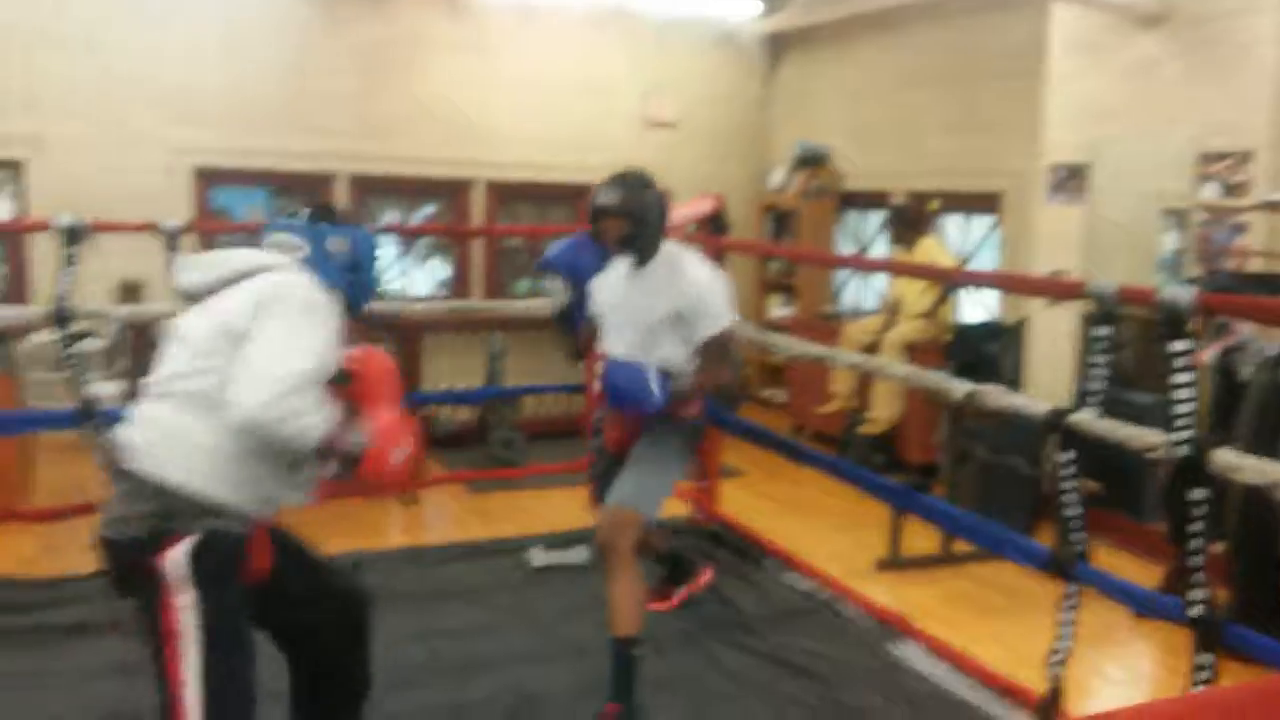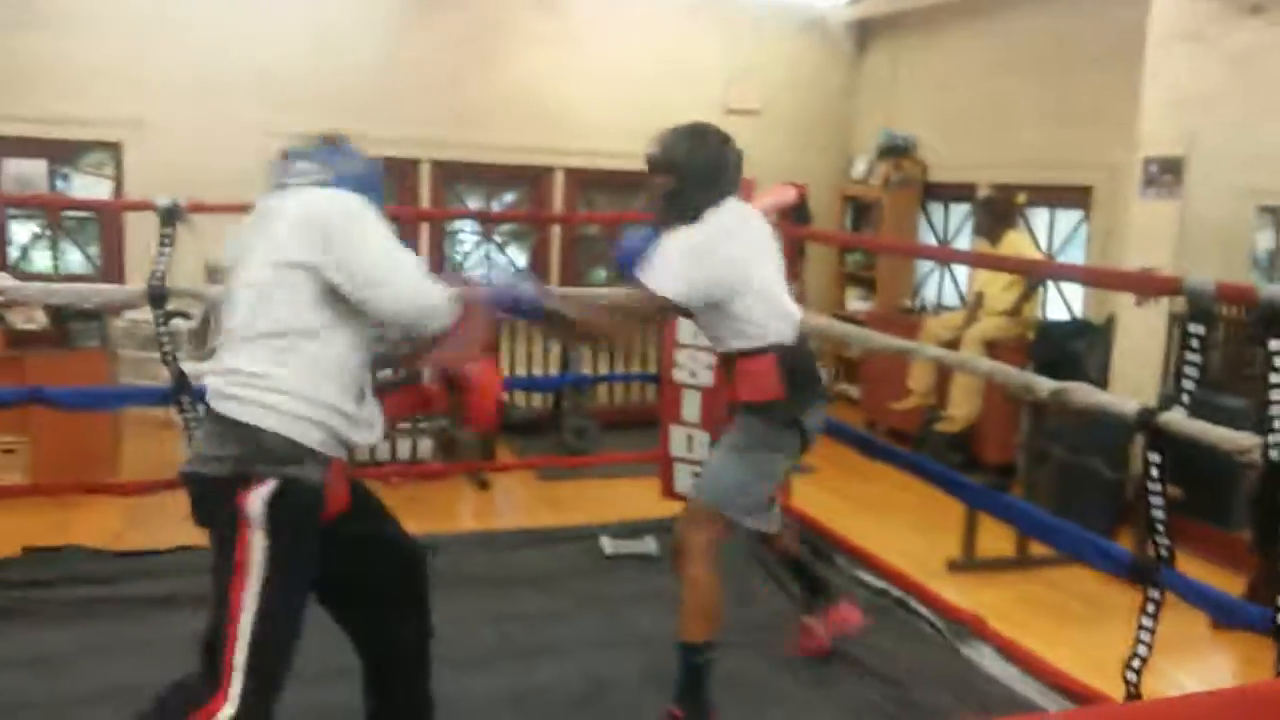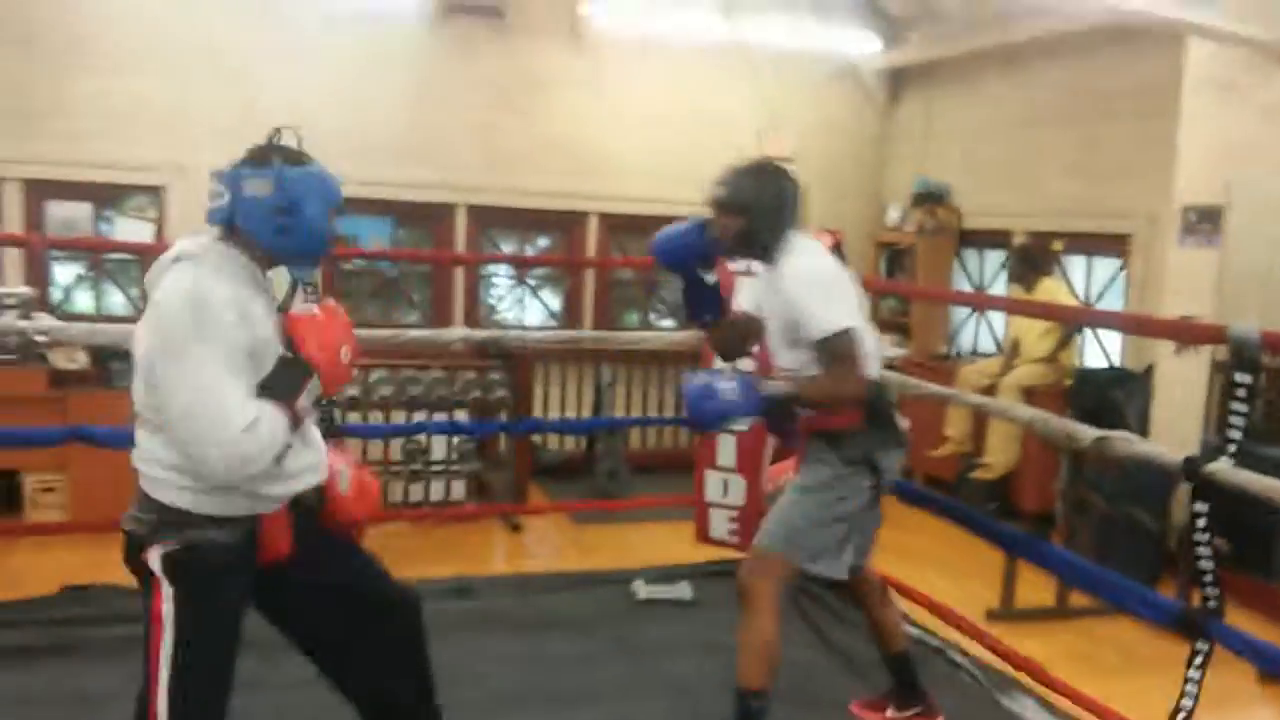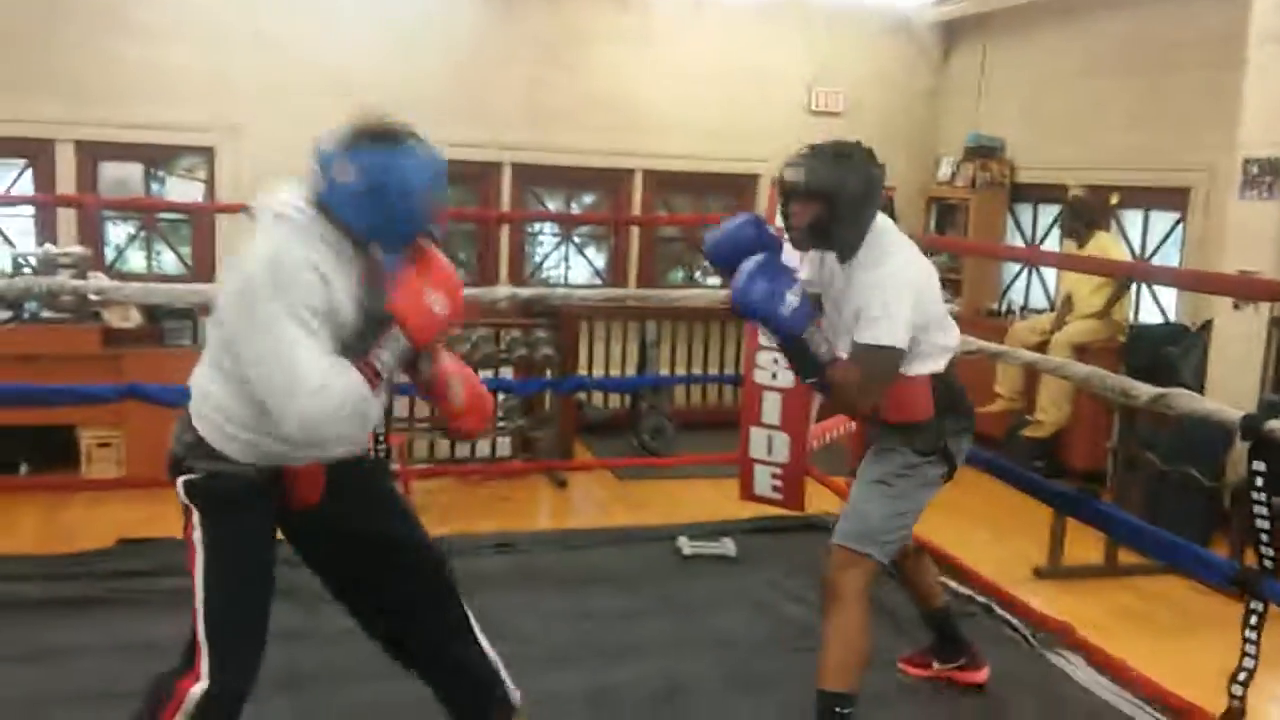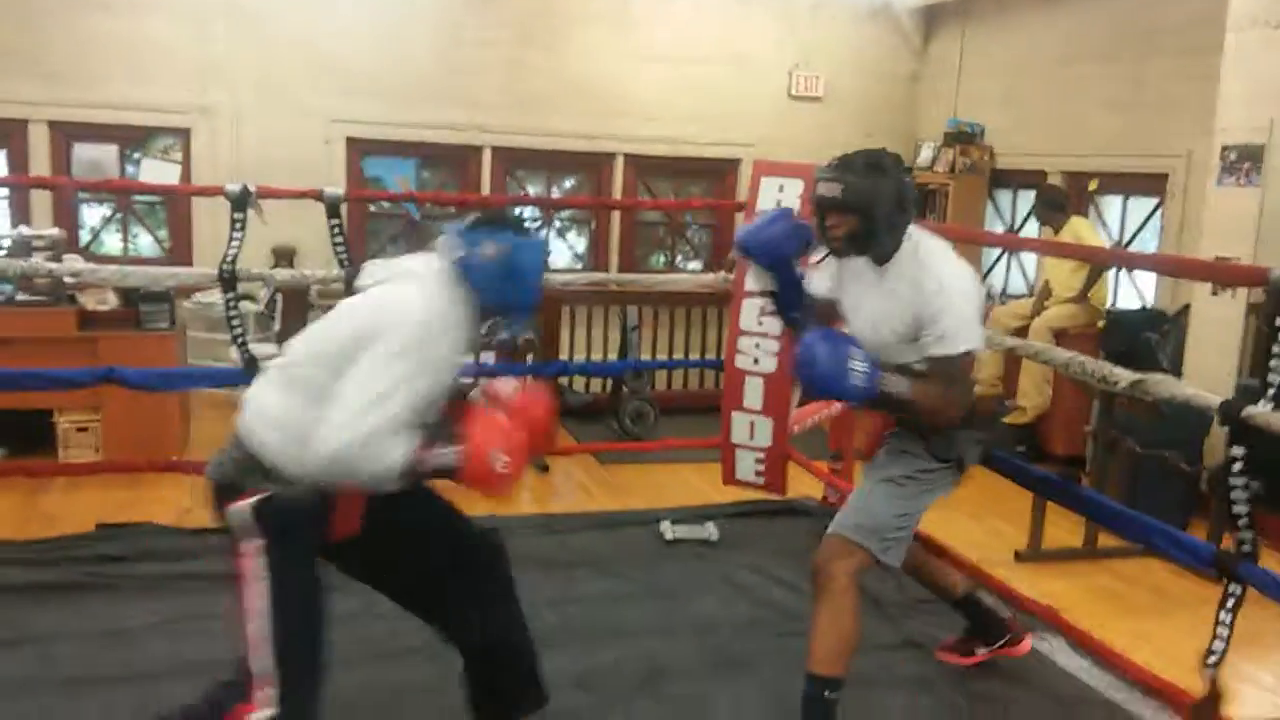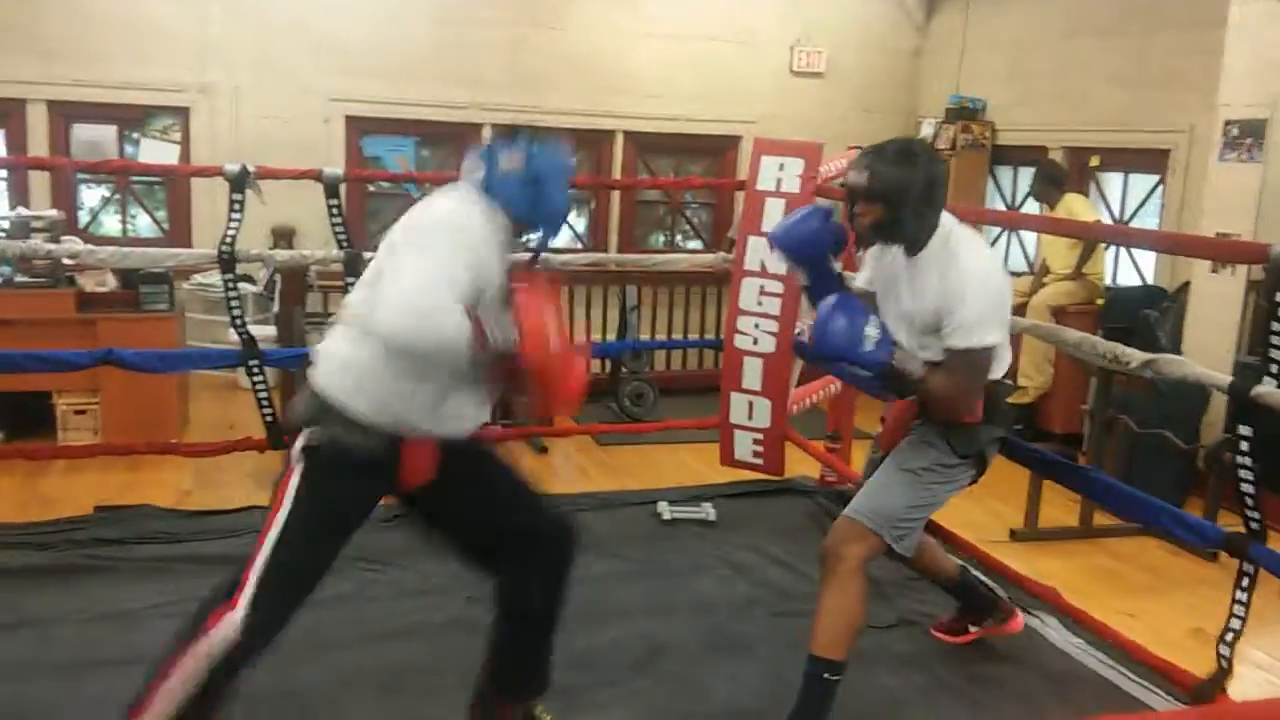
dt=0.3s
person 1, frame 1
left shoulder: (691, 277)
right shoulder: (609, 268)
left elbow: (720, 370)
left wrist: (671, 386)
left hip: (669, 419)
right hip: (623, 412)
left knee: (616, 537)
right knee: (621, 513)
person 1, frame 2
left shoulder: (707, 238)
right shoulder: (737, 219)
left elbow: (621, 324)
right wrist: (659, 266)
left hip: (774, 400)
right hip: (780, 386)
left knee: (695, 536)
right knee: (751, 505)
right ankle: (824, 604)
person 1, frame 3
left shoulder: (805, 275)
right shoulder: (778, 266)
left elbow: (853, 382)
right elbow: (735, 338)
left wrist: (765, 397)
right wrist: (693, 281)
left hip: (849, 444)
right hip: (849, 441)
left knee: (760, 579)
right knee: (852, 569)
person 1, frame 4
left shoulder: (890, 273)
right shoulder: (835, 246)
left elbow: (859, 401)
right elbow: (811, 307)
left wrist: (798, 330)
right wrist: (756, 277)
left hip: (919, 429)
right hip: (898, 419)
left knee: (846, 574)
right knee: (888, 534)
right ankle: (955, 651)
person 1, frame 5
left shoulder: (942, 280)
right shoulder: (847, 254)
left elbow: (951, 399)
right elbow: (815, 328)
left wrist: (875, 384)
right wrist: (781, 274)
left hip: (932, 435)
right hip: (894, 421)
left knee: (835, 564)
right knee: (886, 540)
right ankle: (994, 629)
person 1, frame 6
left shoulder: (971, 271)
right shoulder: (888, 242)
left elbow: (961, 393)
right elbow: (858, 313)
left wrist: (884, 358)
right wrist: (816, 270)
left hip: (953, 427)
right hip: (916, 411)
left knee: (845, 547)
right knee: (888, 528)
right ankle: (986, 608)
person 2, frame 1
left shoulder: (244, 293)
right shoulder: (301, 297)
right elbow: (263, 407)
right wrist: (353, 440)
left hip: (218, 518)
right hip: (177, 534)
left knee: (334, 613)
person 2, frame 2
left shoulder: (280, 229)
right shoulder: (332, 209)
right elbow: (409, 299)
right wrist: (464, 316)
left hip: (294, 461)
right hip: (262, 469)
left knee: (395, 575)
person 2, frame 3
left shoulder: (242, 279)
right shoulder: (193, 294)
right elbow: (228, 450)
left wrist: (321, 467)
right wrist: (304, 371)
left hip: (276, 516)
right hip: (196, 534)
left knee: (388, 624)
person 2, frame 4
left shoulder: (358, 244)
right shoulder: (282, 265)
right elbow: (323, 413)
left wrist: (436, 368)
right wrist: (400, 335)
left hip: (325, 458)
right hip: (235, 470)
left knee: (415, 576)
right knee: (220, 668)
person 2, frame 5
left shoulder: (436, 295)
right shoulder: (428, 313)
right elbow: (348, 444)
left wrist: (480, 416)
right wrist: (448, 454)
left hip: (339, 485)
right hip: (273, 485)
left knee: (475, 564)
person 2, frame 6
left shoulder: (484, 235)
right shoulder: (454, 224)
right elbow: (403, 320)
right wrist: (503, 331)
left hip: (432, 442)
right hip: (356, 436)
left knee: (545, 544)
right knee: (258, 608)
person 3, frame 1
left shoulder: (931, 247)
right shoulder: (900, 252)
left wrist: (932, 309)
right wrist: (890, 312)
left hip: (928, 320)
right hip: (903, 315)
left knee: (892, 339)
right knee: (851, 330)
left ankle: (883, 416)
right ankle: (845, 396)
person 3, frame 2
left shoulder: (1017, 241)
right shoulder: (982, 245)
left wrist: (1017, 307)
right wrist: (972, 310)
left hip: (1014, 317)
right hip: (984, 311)
left knee: (973, 335)
right knee: (931, 326)
left ankle: (960, 415)
right ankle: (921, 392)
person 3, frame 3
left shoulder: (1053, 288)
right shoulder: (1018, 292)
left wrist: (1053, 354)
right wrist: (1008, 359)
left hip: (1052, 364)
right hip: (1022, 358)
left knee: (1010, 383)
right knee: (968, 373)
left ankle: (998, 463)
right ankle: (959, 439)
person 3, frame 4
left shoulder: (1105, 242)
right shoulder: (1073, 249)
left wrist: (1104, 310)
right wrist: (1060, 314)
left hip: (1107, 320)
right hip: (1075, 315)
left knee: (1061, 340)
right knee: (1018, 330)
left ankle: (1049, 420)
right ankle: (1009, 396)
person 3, frame 5
left shoulder: (1079, 226)
right shoulder: (1051, 235)
left wrist: (1081, 294)
right wrist: (1039, 299)
left hip: (1086, 304)
right hip: (1055, 299)
left knee: (1040, 325)
right knee: (999, 315)
left ankle: (1030, 406)
right ankle: (989, 383)
person 3, frame 6
left shoulder: (1074, 202)
right shoulder: (1048, 210)
left wrist: (1076, 271)
right wrist: (1037, 278)
left hip: (1085, 280)
right hip: (1053, 276)
left knee: (1039, 302)
left ankle: (1033, 385)
